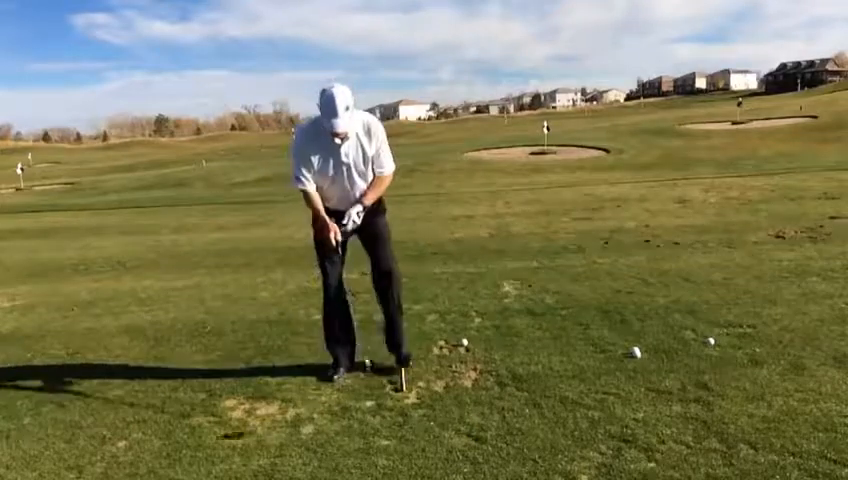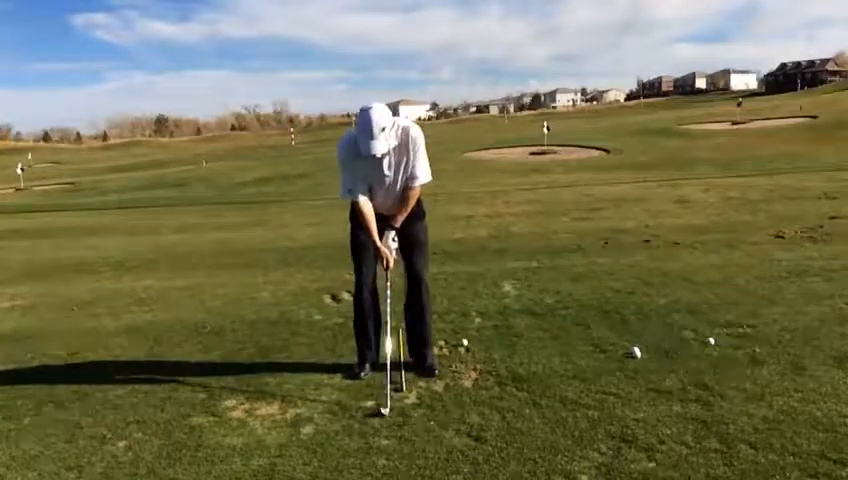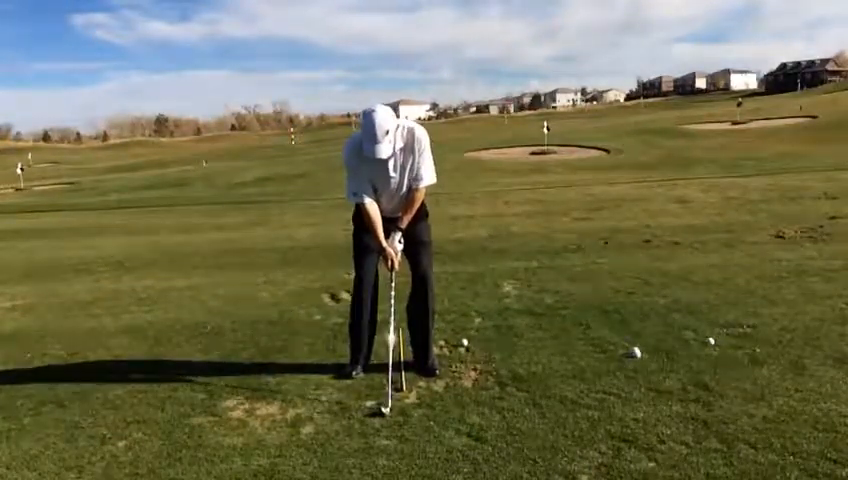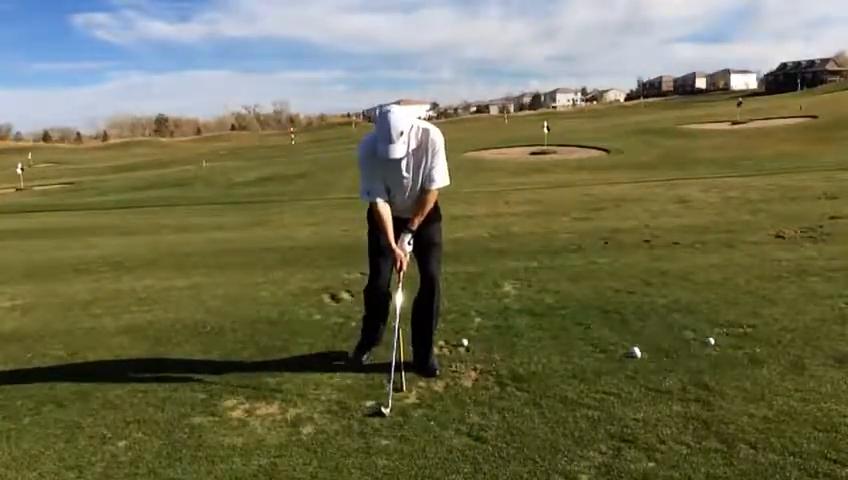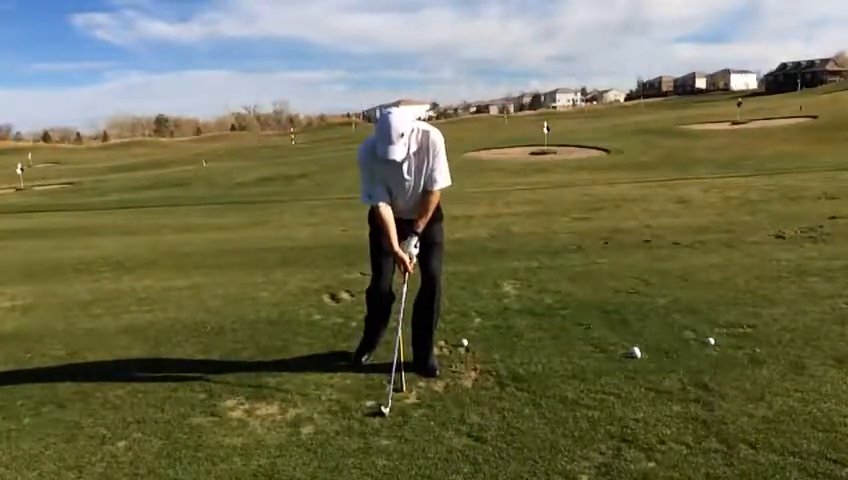
dt=1s
person 1, frame 1
left shoulder: (370, 126)
right shoulder: (305, 136)
left elbow: (385, 173)
right elbow: (306, 186)
left wrist: (361, 205)
right wrist: (325, 221)
left hip: (369, 209)
right hip: (329, 215)
left knee: (387, 271)
right knee: (333, 285)
left ankle: (397, 343)
right ankle: (342, 357)
person 1, frame 2
left shoulder: (411, 134)
right shoulder: (348, 147)
left elbow: (415, 185)
right elbow: (360, 199)
left wrist: (394, 228)
right wrist: (377, 243)
left hip: (407, 211)
right hip: (368, 214)
left knee: (418, 278)
right knee: (364, 283)
left ankle: (423, 355)
right ankle: (367, 356)
person 1, frame 3
left shoulder: (416, 136)
right shoulder: (353, 149)
left elbow: (420, 186)
right elbow: (365, 200)
left wrist: (399, 229)
right wrist: (383, 245)
left hip: (411, 213)
right hip: (371, 216)
left knee: (423, 278)
right knee: (364, 282)
left ankle: (424, 355)
right ankle: (358, 357)
person 1, frame 4
left shoulder: (431, 137)
right shoulder: (368, 148)
left elbow: (432, 188)
right elbow: (378, 200)
left wrist: (410, 231)
right wrist: (392, 246)
left hip: (424, 214)
right hip: (386, 215)
left knee: (431, 279)
right knee: (378, 282)
left ankle: (424, 353)
right ankle: (369, 341)
person 1, frame 5
left shoulder: (431, 138)
right shoulder: (369, 152)
left elbow: (434, 189)
right elbow: (380, 204)
left wrist: (416, 234)
right wrist: (396, 249)
left hip: (426, 215)
right hip: (387, 218)
left knee: (432, 279)
right knee: (380, 283)
left ankle: (423, 353)
right ankle: (369, 342)
